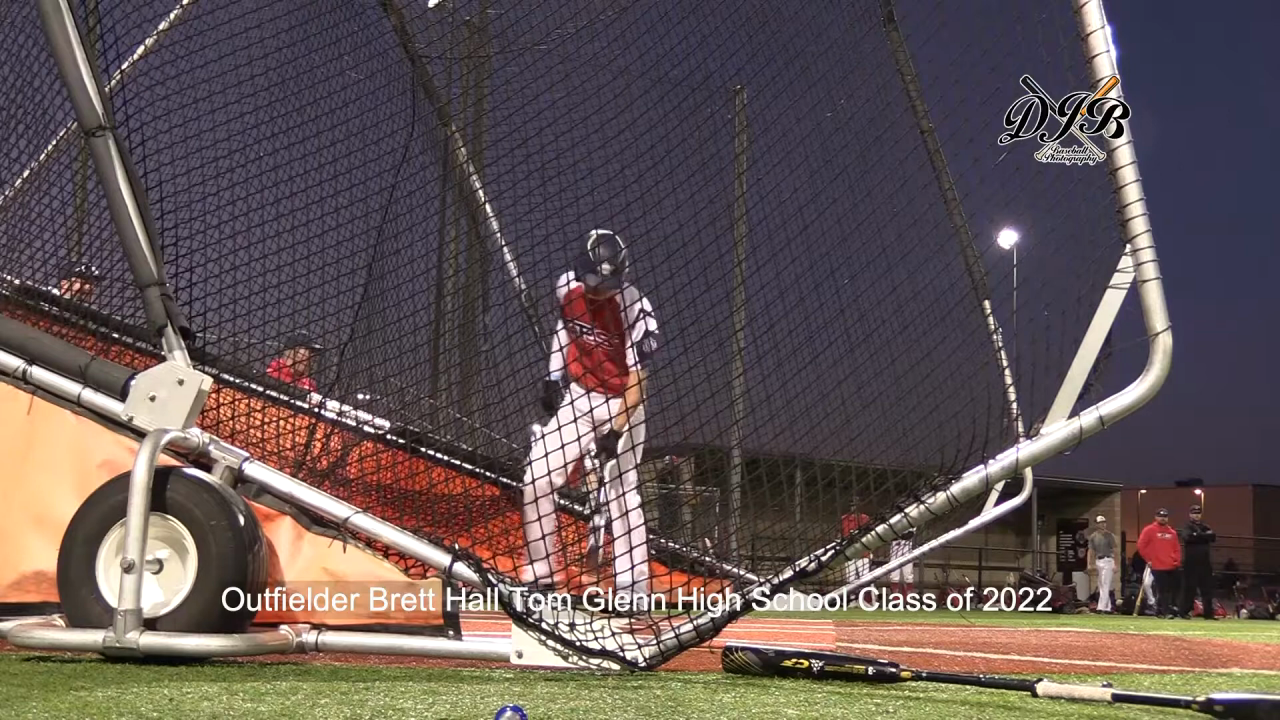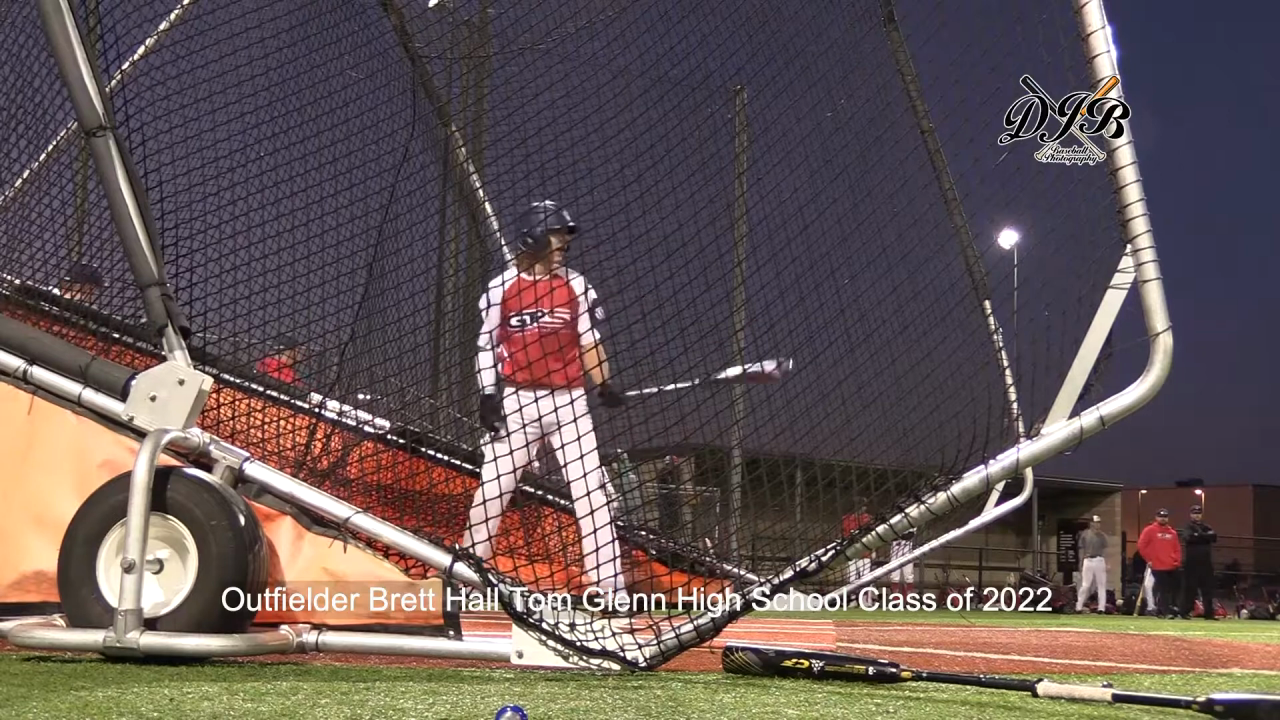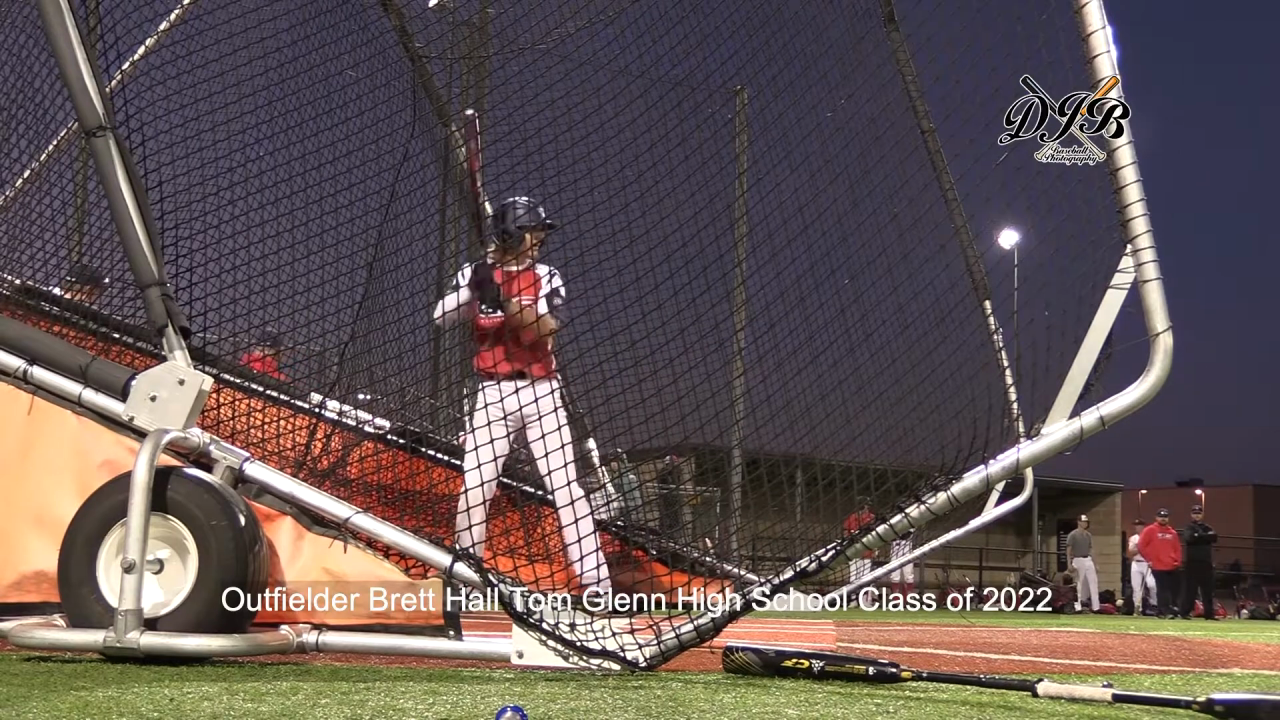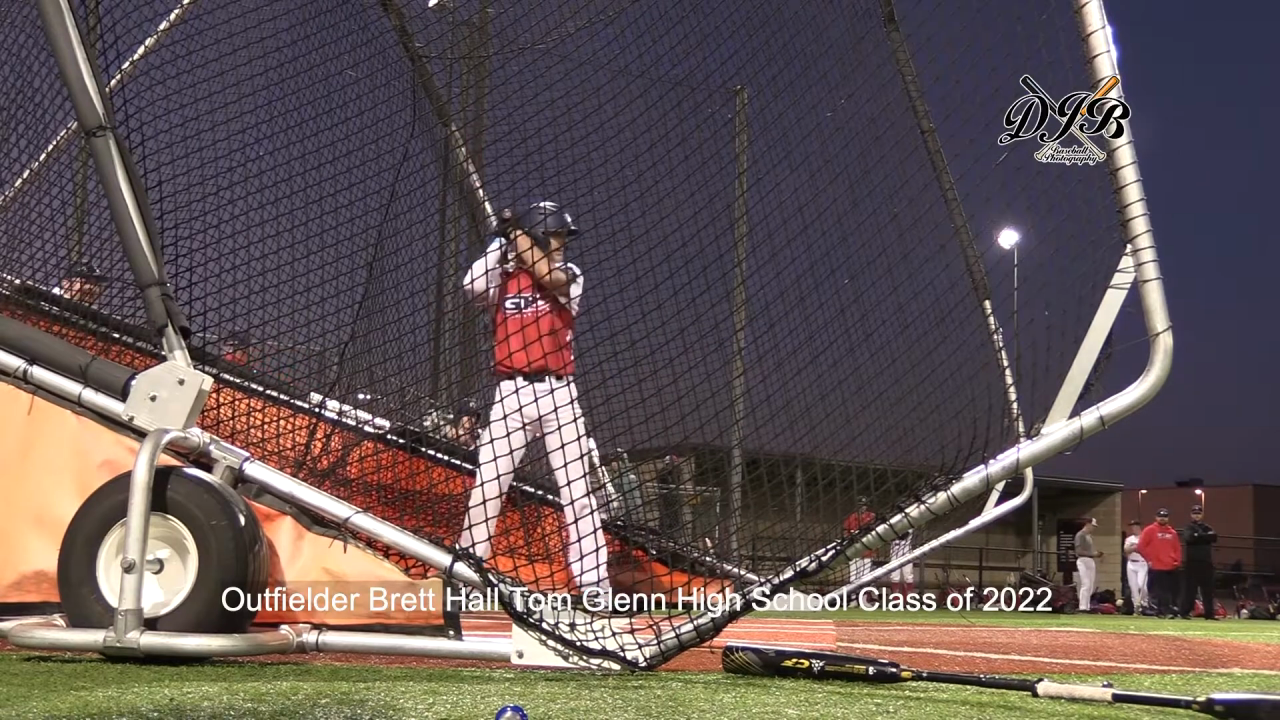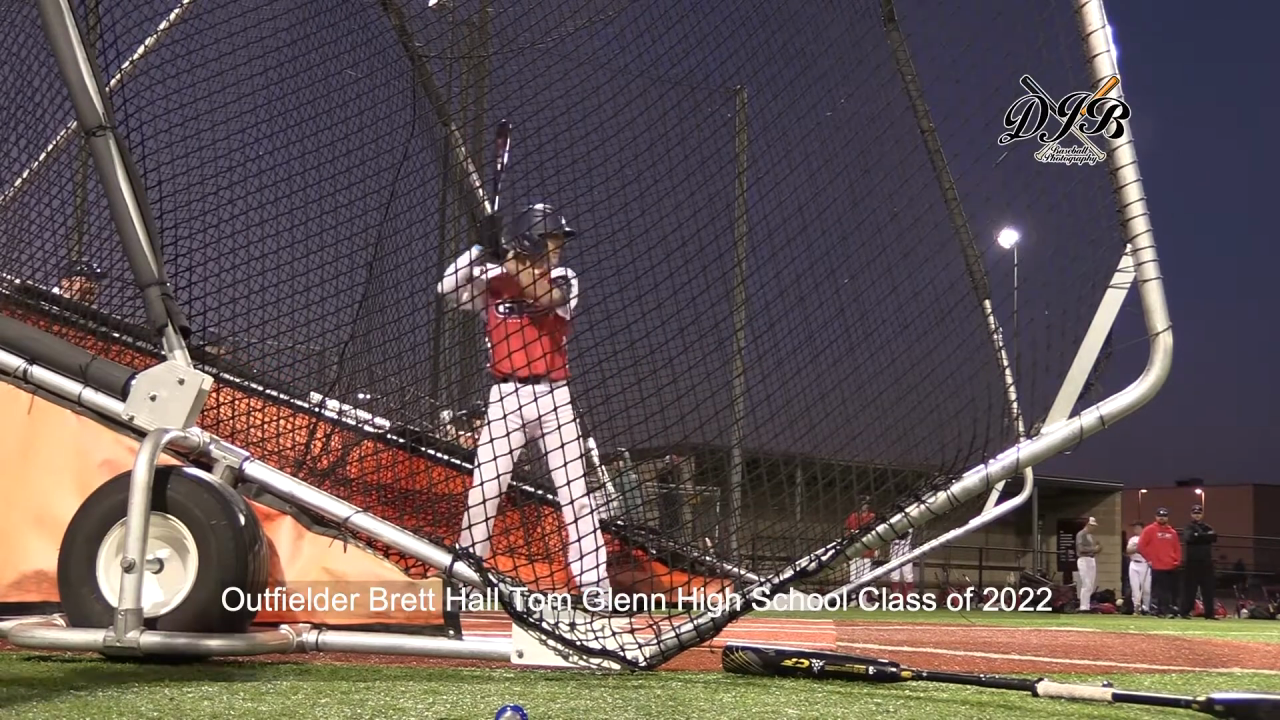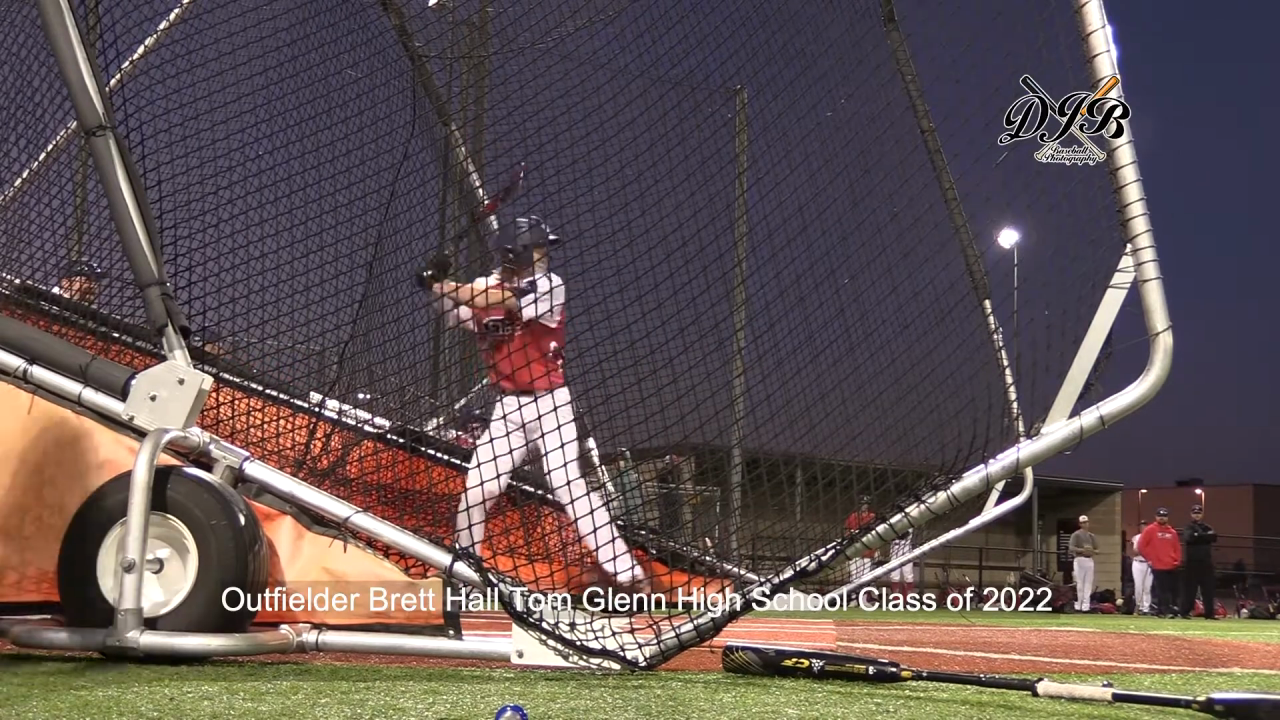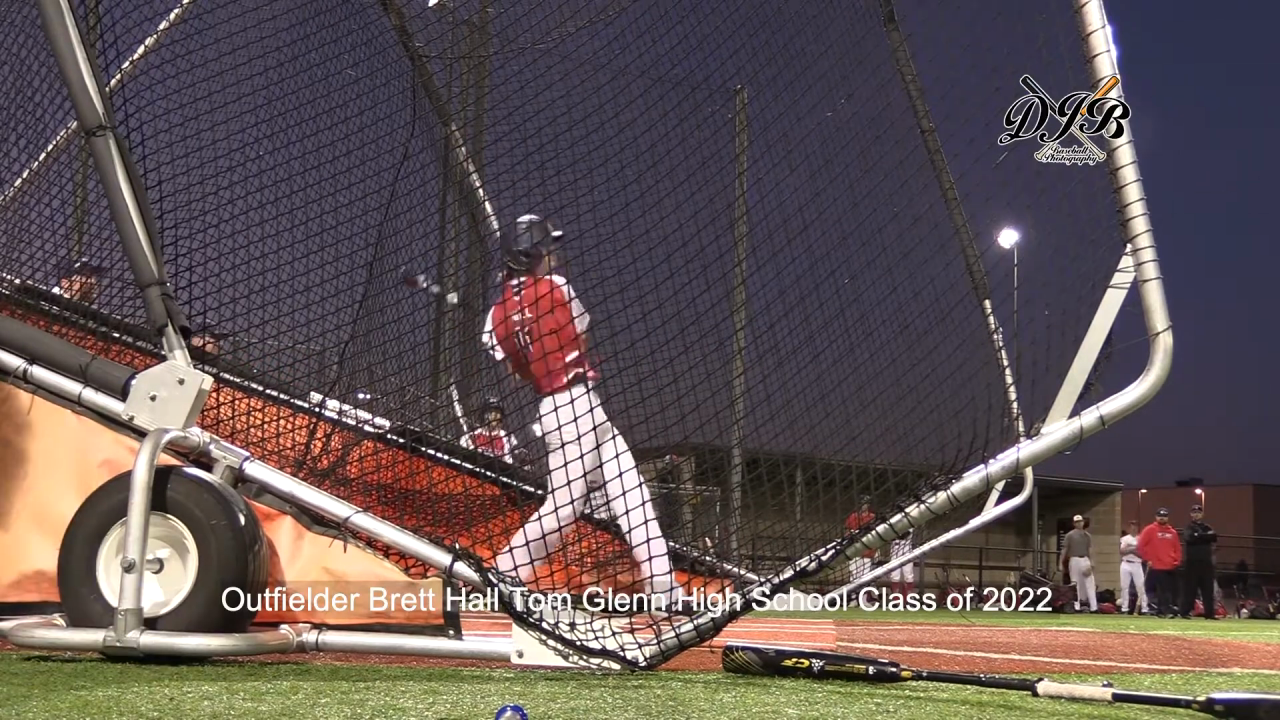
dt=0.7s
person 1, frame 1
left shoulder: (635, 310)
right shoulder: (566, 287)
left elbow: (638, 378)
left wrist: (617, 430)
right wrist: (553, 378)
left hip: (622, 406)
right hip: (578, 396)
left knee: (622, 496)
right knee: (539, 478)
left ankle: (630, 588)
right ankle: (539, 573)
person 1, frame 2
left shoulder: (576, 285)
right shoulder: (502, 287)
left elbow: (589, 343)
right elbow: (486, 345)
left wrist: (605, 385)
right wrist: (488, 396)
left hip: (568, 400)
right hip: (519, 400)
left knee: (590, 490)
right knee: (492, 489)
left ankle: (610, 585)
person 1, frame 3
left shoulder: (547, 277)
right shoulder: (475, 275)
left elbow: (545, 326)
right elbow: (441, 316)
left wrist: (503, 296)
right wrist: (472, 289)
left hip: (541, 391)
right hip: (493, 394)
left knee: (566, 486)
right knee: (476, 486)
left ankle: (595, 580)
person 1, frame 4
left shoulder: (569, 275)
right shoulder: (503, 277)
left elbow: (549, 278)
right elbow: (473, 286)
left wrist: (518, 233)
right wrist: (502, 240)
left hip: (558, 393)
right hip: (511, 393)
left knee: (576, 488)
right knee: (487, 485)
left ankle: (594, 580)
person 1, frame 5
left shoulder: (565, 278)
right shoulder: (493, 279)
left elbow: (546, 297)
right elbow: (451, 288)
left wrist: (506, 258)
right wrist: (480, 249)
left hip: (553, 395)
right hip: (506, 396)
left knee: (574, 489)
right knee: (484, 489)
left ankle: (593, 581)
person 1, frame 6
left shoulder: (549, 285)
right shoulder: (486, 288)
left elbow: (499, 299)
right elbow: (453, 316)
left wrist: (442, 286)
right wrist: (440, 282)
left hip: (550, 402)
right hip: (508, 407)
left knee: (567, 484)
right knee: (477, 489)
left ankle: (626, 573)
person 1, frame 7
left shoulder: (498, 312)
right shoulder: (555, 286)
left elbow: (516, 368)
left hip: (581, 404)
right hip: (570, 405)
left knee: (630, 488)
right knee: (563, 504)
left ankle: (663, 589)
right ankle: (503, 577)
